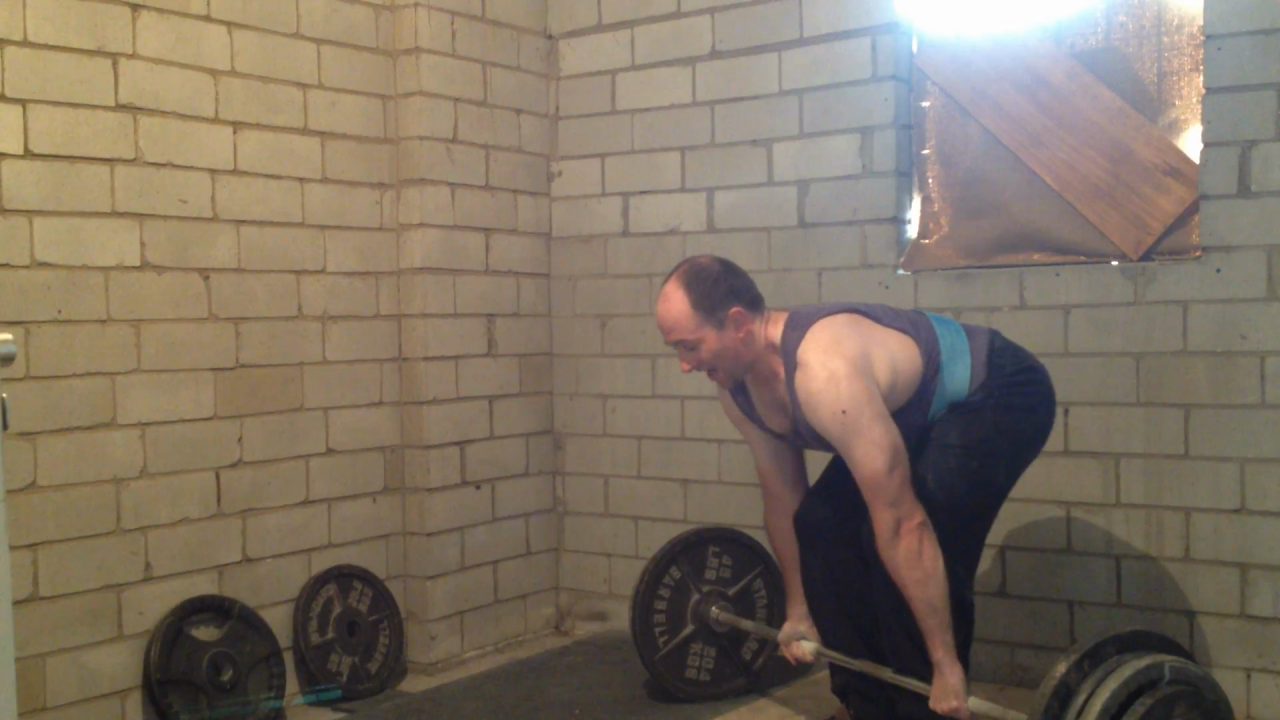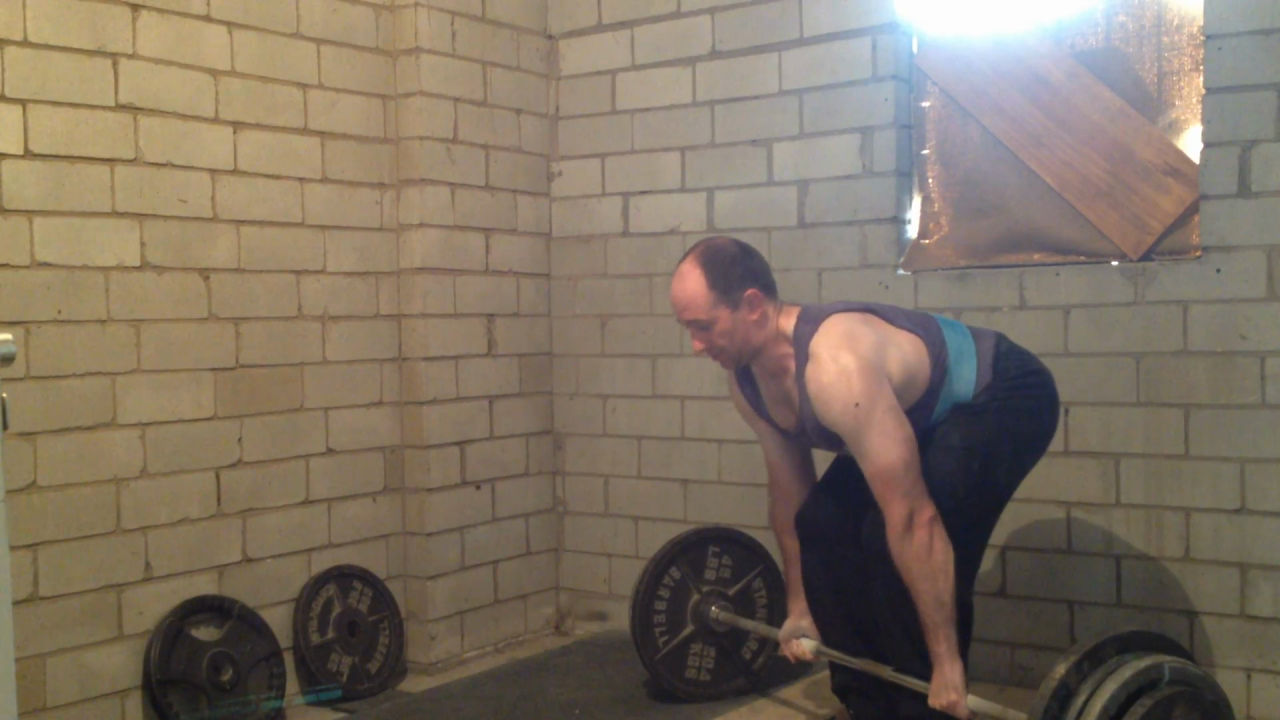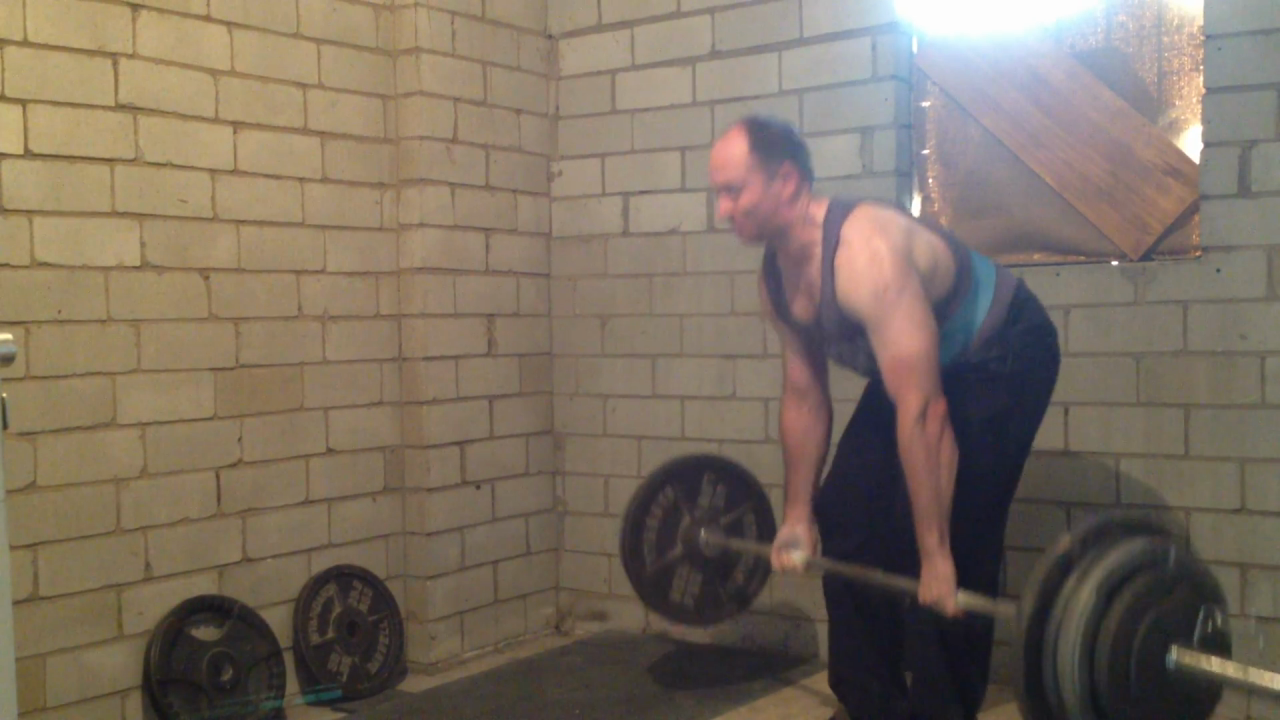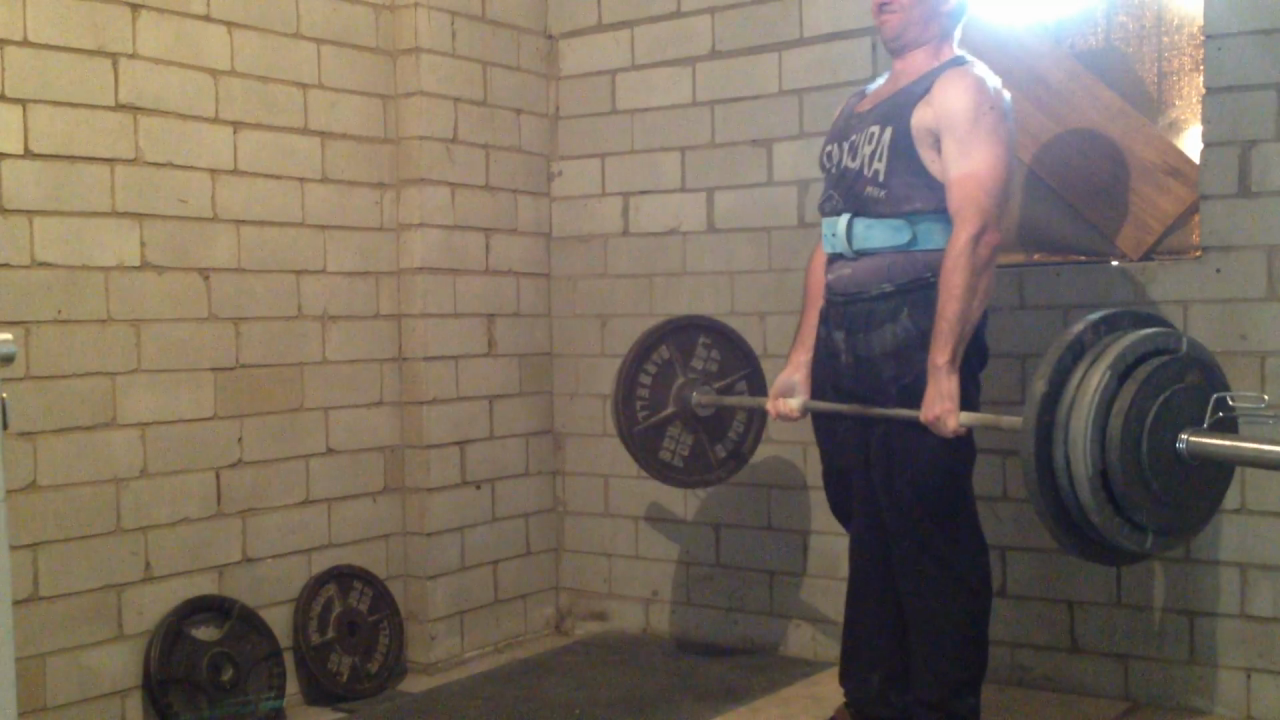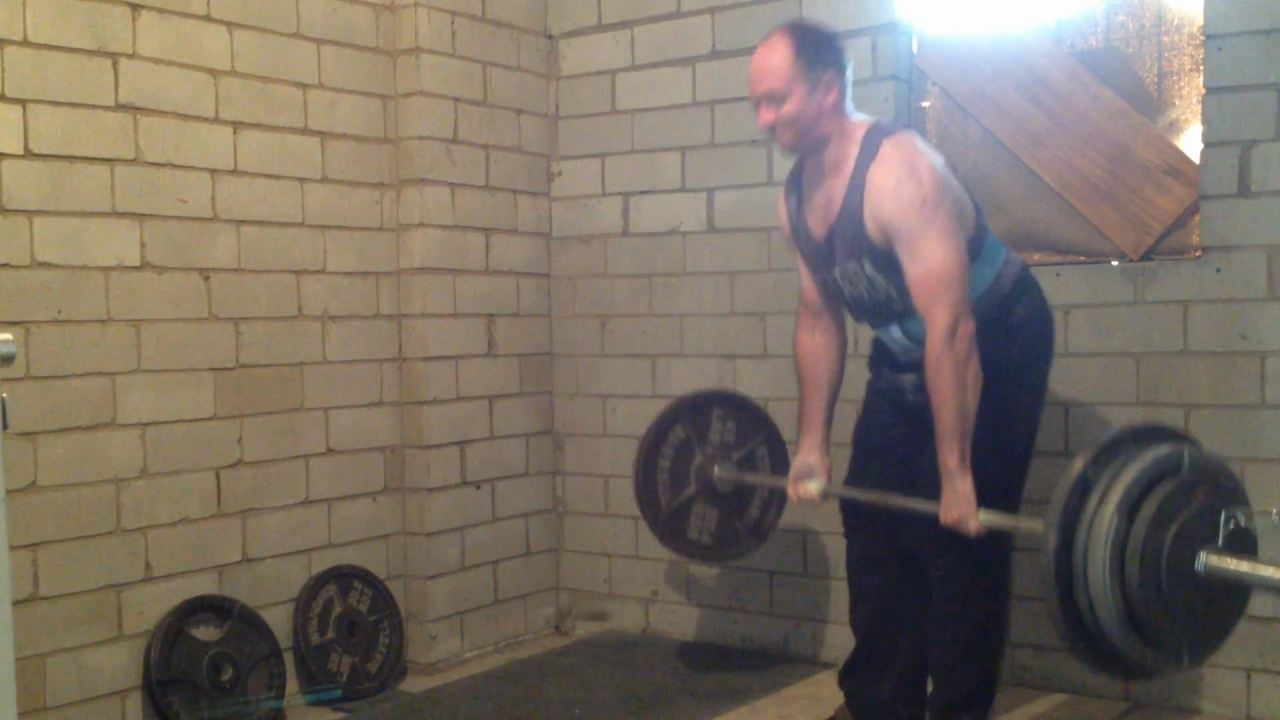
dt=1s
person 1, frame 1
left shoulder: (826, 373)
right shoulder: (738, 385)
left elbow: (902, 522)
right elbow: (781, 498)
left wrist: (946, 666)
right wrist: (799, 609)
left hip: (1000, 396)
right hip: (926, 404)
left knee: (888, 541)
right knee: (822, 523)
person 1, frame 2
left shoulder: (837, 368)
right shoulder: (747, 379)
left elbow: (913, 519)
right elbow: (789, 492)
left wrist: (947, 663)
right wrist: (798, 605)
left hip: (1003, 400)
right hip: (929, 408)
left knee: (891, 539)
right knee: (823, 525)
person 1, frame 3
left shoulder: (866, 254)
right shoulder: (776, 276)
left elbow: (923, 415)
right elbow: (803, 398)
left wrist: (936, 559)
right wrist: (797, 516)
left hip: (1003, 358)
right hip: (918, 363)
left knee: (949, 533)
right knee: (846, 516)
person 1, frame 4
left shoulder: (964, 91)
right shoulder: (861, 103)
left elbow: (976, 233)
left wrist: (945, 369)
right wrist: (802, 356)
left hip: (916, 335)
right hip: (844, 337)
left knee: (931, 534)
right knee: (867, 530)
person 1, frame 5
left shoulder: (899, 173)
right shoulder: (797, 196)
left elbow: (951, 329)
right elbow: (818, 321)
left wrist: (956, 476)
right wrist: (812, 443)
left hip: (994, 341)
right hip: (902, 357)
left knee: (957, 539)
right knee: (873, 526)
